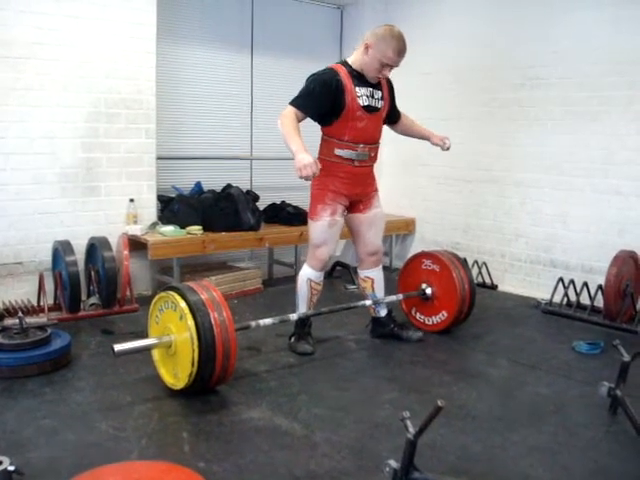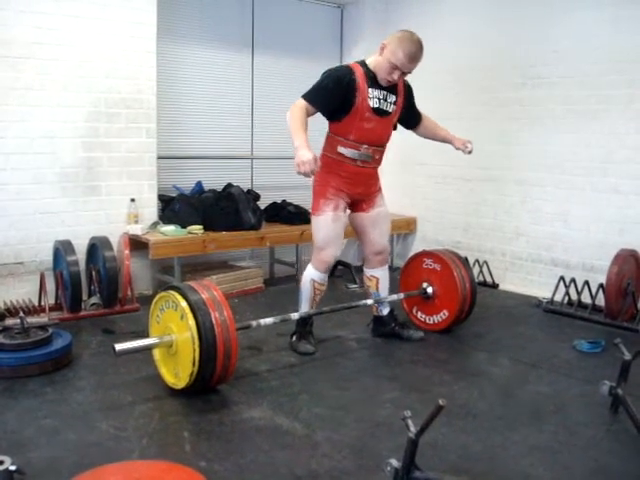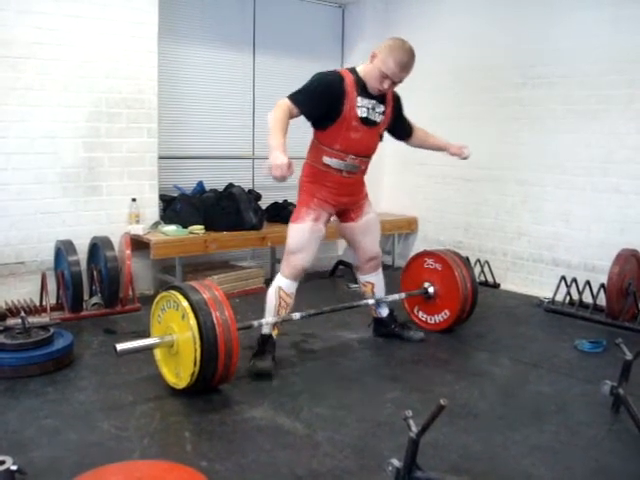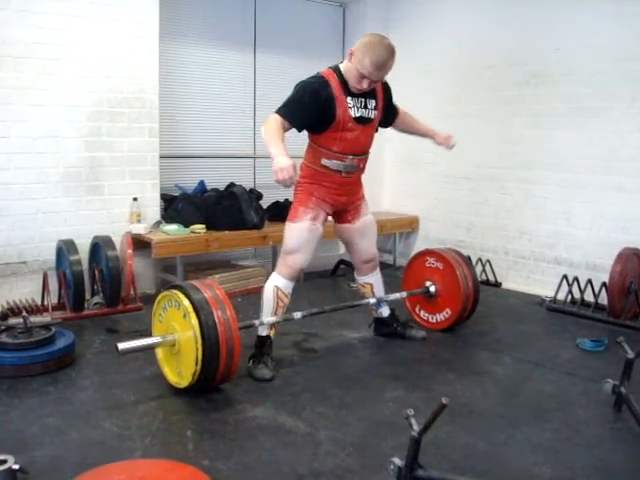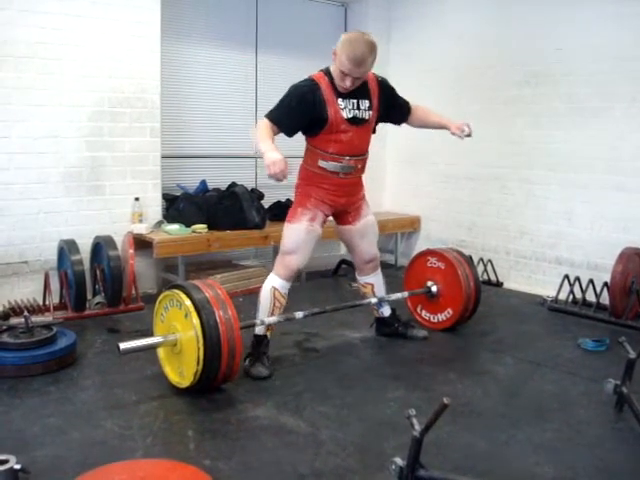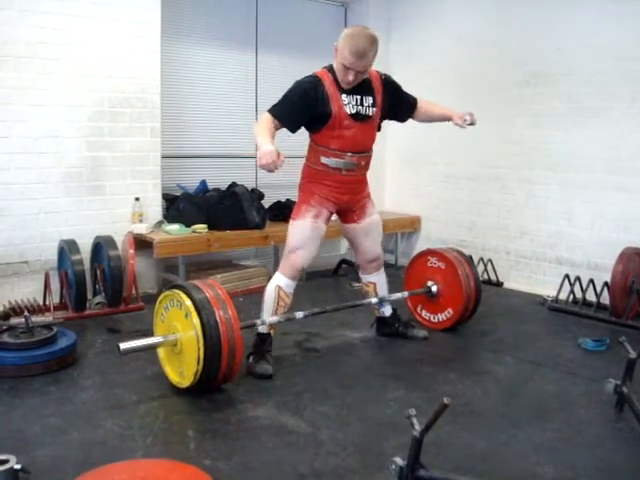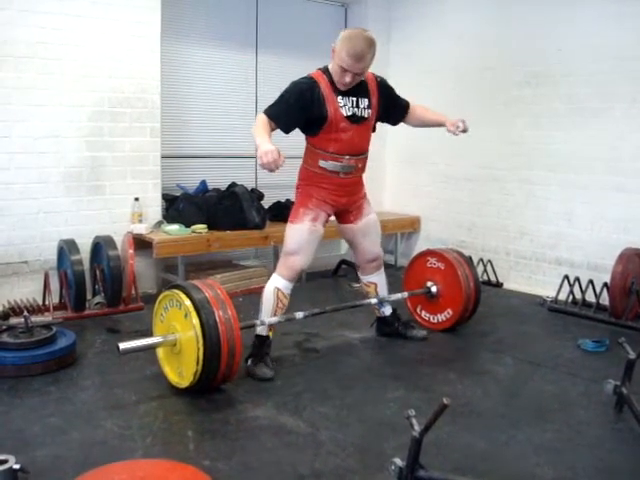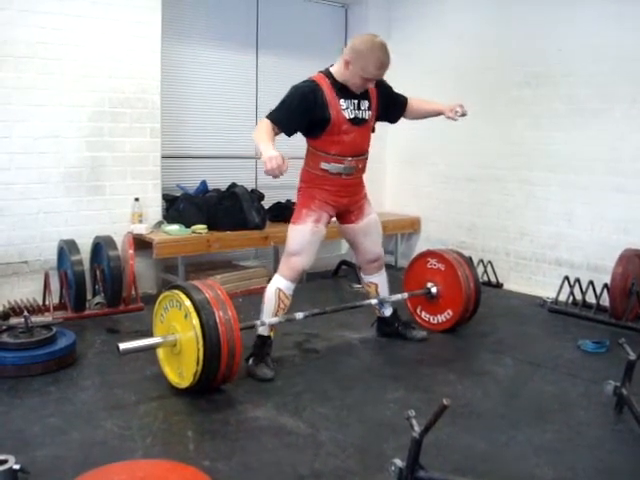
dt=0.3s
person 1, frame 1
left shoulder: (384, 85)
right shoulder: (329, 80)
left elbow: (395, 119)
right elbow: (288, 116)
left wrist: (429, 135)
right wrist: (300, 152)
left hip: (366, 183)
right hip: (331, 182)
left knee: (372, 253)
right knee: (319, 257)
left ankle: (382, 320)
right ankle: (300, 327)
person 1, frame 2
left shoulder: (401, 90)
right shoulder: (343, 78)
left elbow: (417, 122)
right elbow: (298, 109)
left wrist: (451, 139)
right wrist: (302, 148)
left hip: (369, 183)
right hip: (333, 181)
left knee: (378, 253)
right knee: (324, 258)
left ankle: (383, 319)
right ankle: (302, 327)
person 1, frame 3
left shoulder: (391, 101)
right shoulder: (331, 83)
left elbow: (409, 133)
right elbow: (282, 110)
left wrist: (447, 146)
right wrist: (278, 149)
left hip: (355, 192)
right hip: (317, 189)
left knee: (371, 258)
right knee: (295, 265)
left ankle: (384, 321)
right ankle: (265, 343)
person 1, frame 4
left shoulder: (380, 90)
right shoulder: (318, 88)
left elbow: (394, 117)
right elbow: (275, 123)
left wrist: (433, 134)
right wrist: (280, 156)
left hip: (353, 191)
right hip: (315, 188)
left knee: (369, 259)
right knee: (291, 265)
left ankle: (385, 320)
right ankle: (263, 346)
person 1, frame 5
left shoulder: (378, 88)
right shoulder: (309, 91)
left elbow: (409, 112)
right elbow: (266, 126)
left wrist: (448, 123)
right wrist: (270, 152)
left hip: (353, 192)
right hip: (314, 191)
left knee: (369, 259)
right knee: (287, 265)
left ankle: (386, 320)
right ankle: (259, 345)
person 1, frame 6
left shoulder: (382, 86)
right shoulder: (312, 87)
left elbow: (415, 108)
right elbow: (268, 120)
left wrist: (451, 114)
right wrist: (265, 144)
left hip: (357, 190)
right hip: (317, 189)
left knee: (372, 258)
right knee: (293, 264)
left ankle: (387, 320)
right ankle: (261, 344)
person 1, frame 7
left shoulder: (376, 88)
right shoulder: (308, 89)
left elbow: (407, 112)
right elbow: (263, 121)
left wrist: (444, 120)
right wrist: (265, 144)
left hip: (354, 191)
right hip: (315, 191)
left knee: (372, 258)
right knee: (290, 266)
left ankle: (387, 320)
right ankle: (260, 346)
person 1, frame 8
left shoulder: (375, 89)
right shoulder: (310, 92)
left elbow: (406, 107)
right elbow: (265, 126)
left wrist: (442, 108)
right wrist: (268, 150)
left hip: (355, 192)
right hip: (317, 193)
left knee: (374, 258)
right knee: (293, 267)
left ankle: (387, 320)
right ankle: (261, 347)
